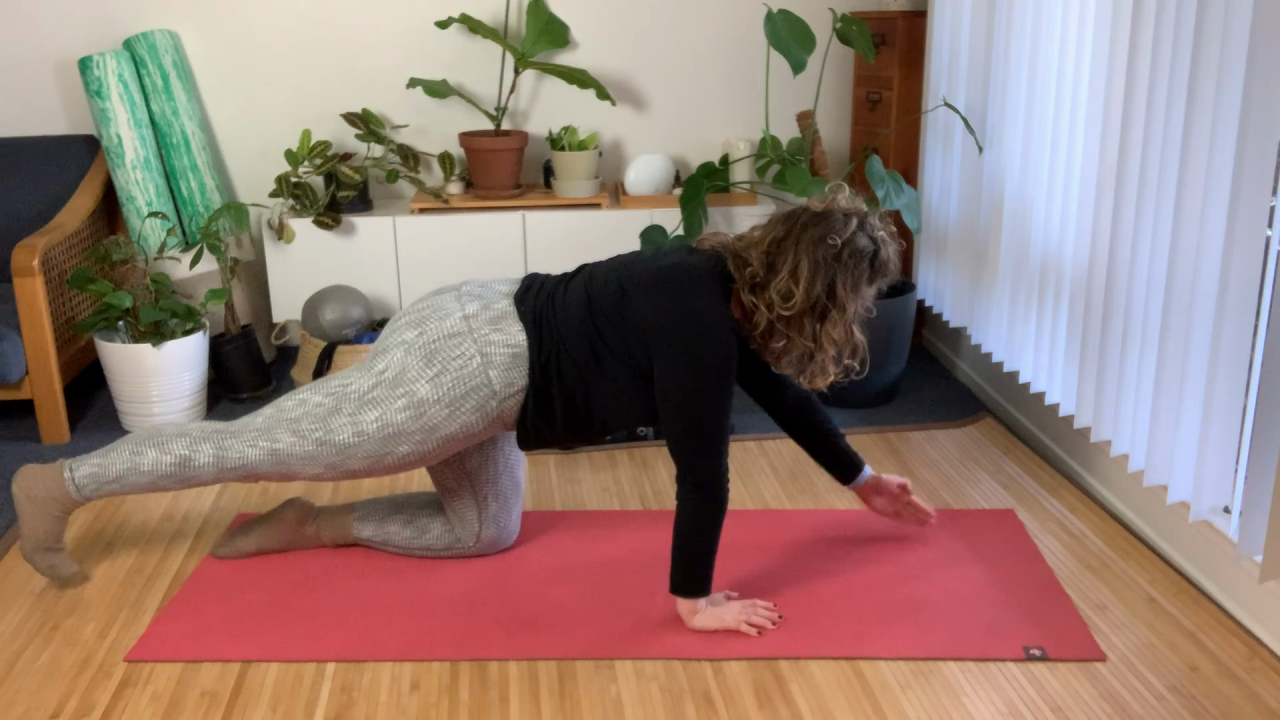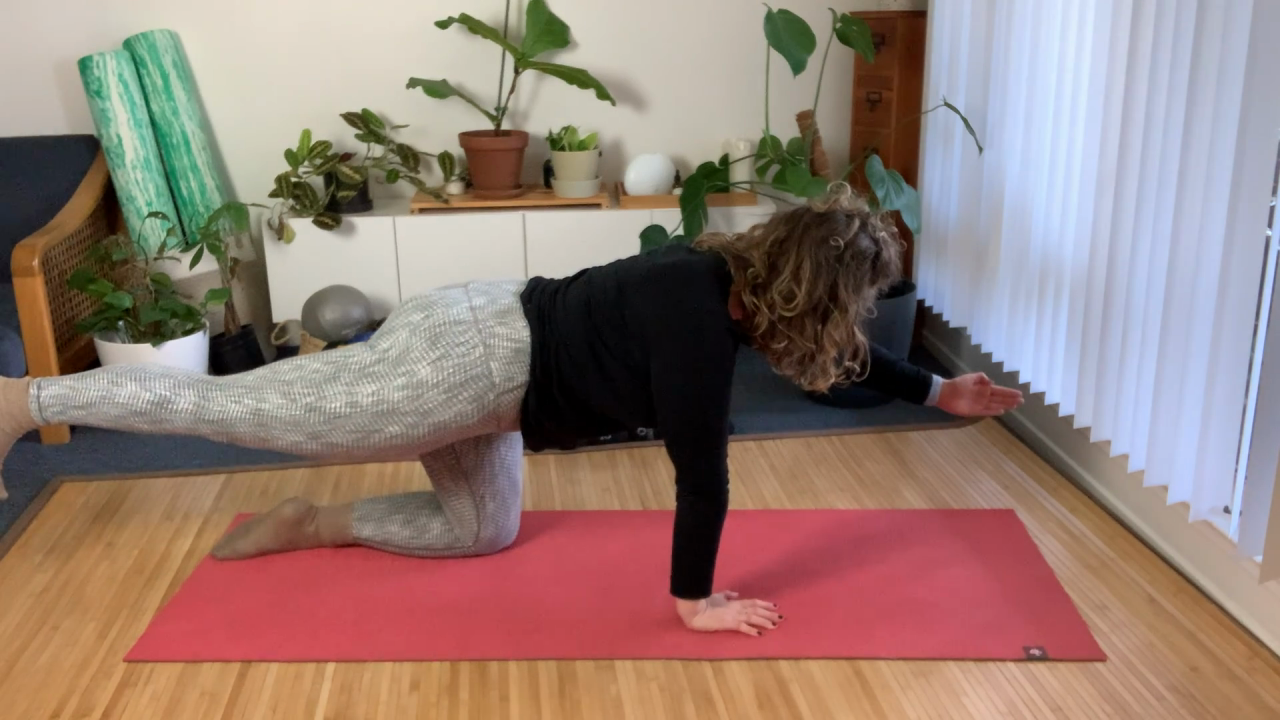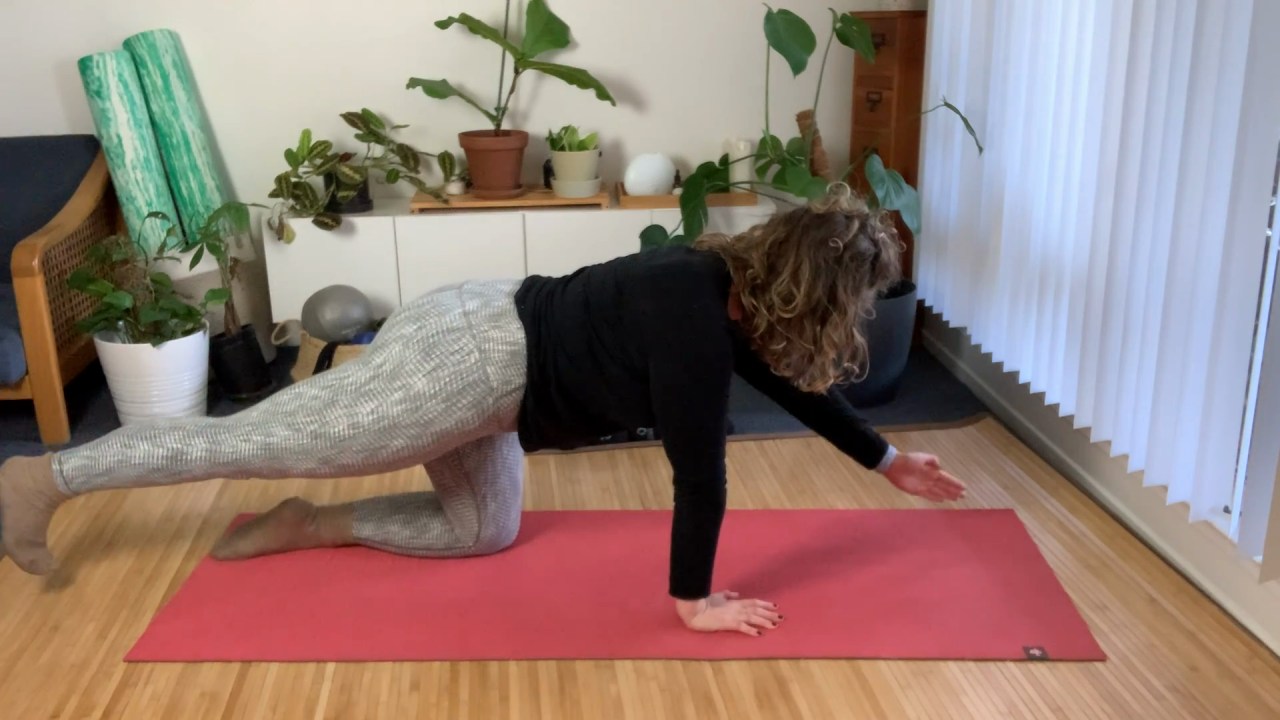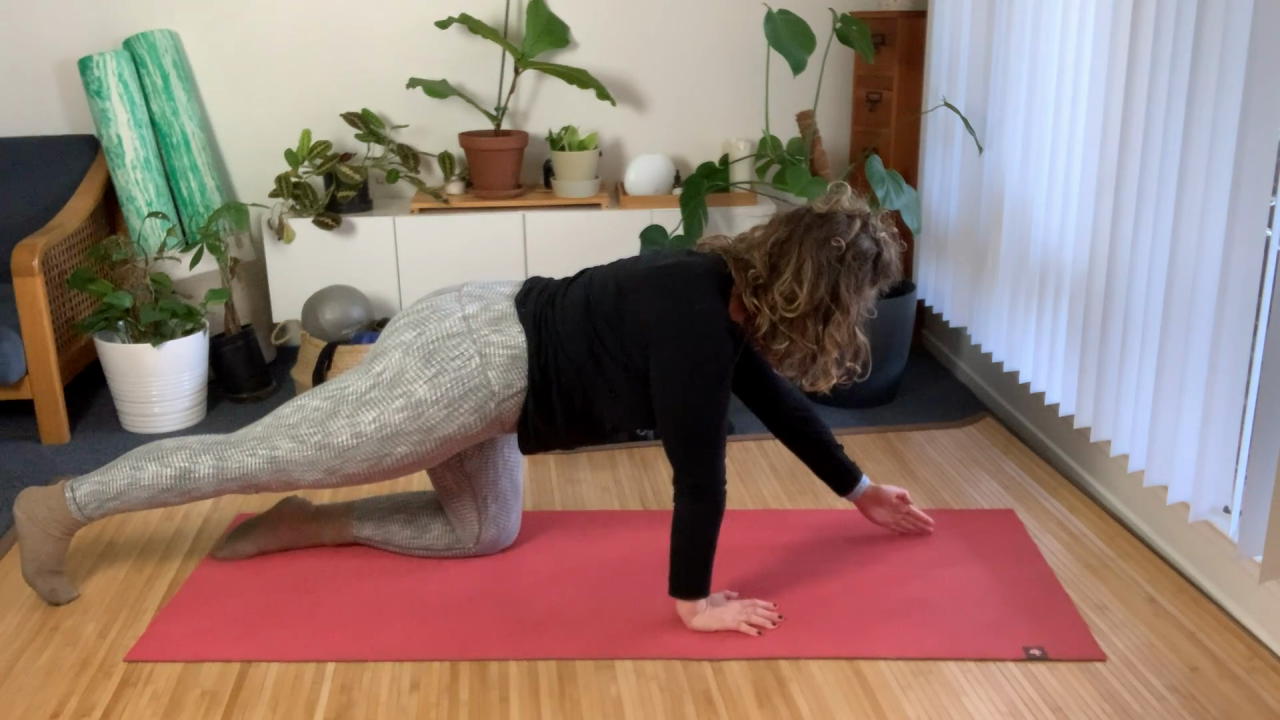
dt=1s
person 1, frame 1
left shoulder: (728, 285)
right shoulder: (698, 321)
left elbow: (778, 385)
right elbow: (701, 469)
left wrist: (861, 479)
right wrist: (693, 600)
left hip: (483, 333)
right hip: (476, 368)
left knee: (484, 530)
right knee: (252, 445)
left ankle: (306, 527)
right ankle: (58, 486)
person 1, frame 2
left shoulder: (733, 277)
right shoulder: (700, 324)
left elbow: (832, 354)
right elbow: (701, 472)
left wrist: (938, 390)
right wrist: (695, 602)
left hip: (485, 337)
right hip: (471, 365)
left knee: (484, 529)
right knee: (228, 404)
left ankle: (310, 527)
person 1, frame 3
left shoulder: (727, 289)
right shoulder: (696, 324)
left elbow: (794, 383)
right elbow: (699, 473)
left wrist: (887, 459)
right wrist: (693, 601)
left hip: (481, 338)
right hip: (469, 365)
left knee: (484, 529)
right knee: (245, 442)
left ankle: (308, 527)
person 1, frame 4
left shoulder: (727, 290)
right shoulder: (697, 324)
left elbow: (775, 397)
right elbow: (698, 471)
left wrist: (860, 490)
right wrist: (693, 601)
left hip: (481, 340)
right hip: (470, 366)
left knee: (484, 529)
right knee: (257, 456)
left ankle: (304, 526)
right ankle: (60, 507)
